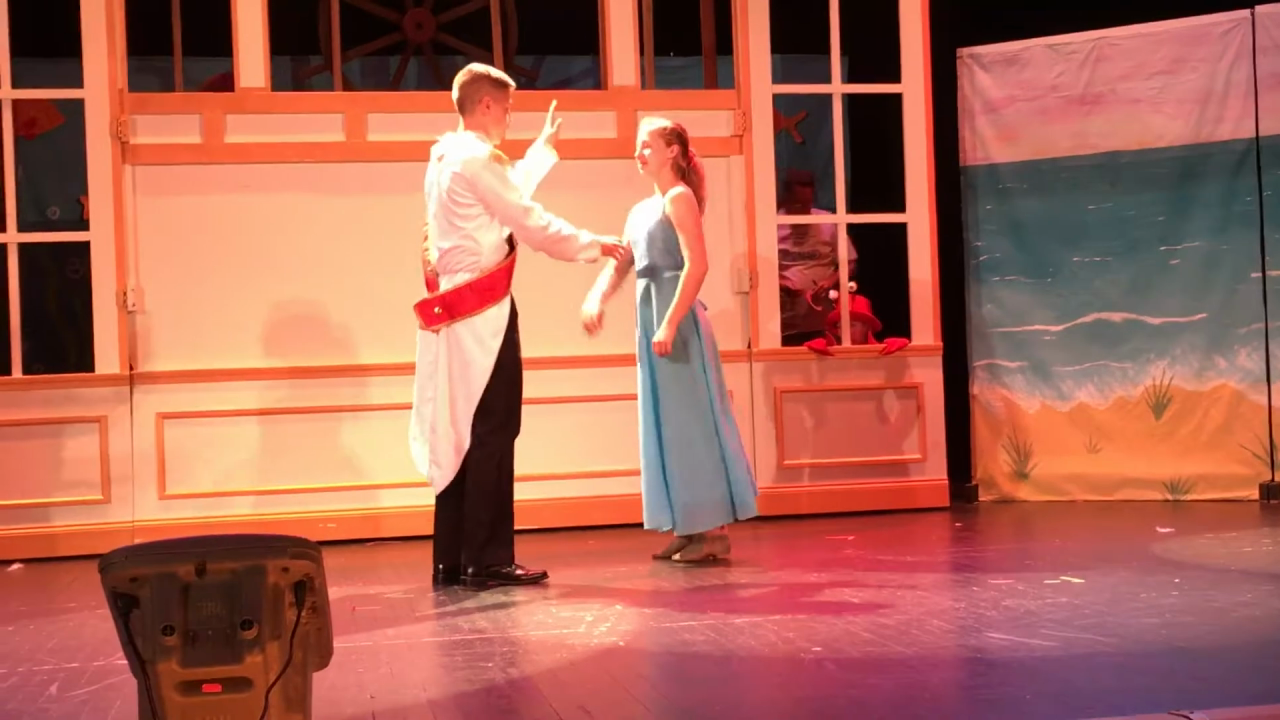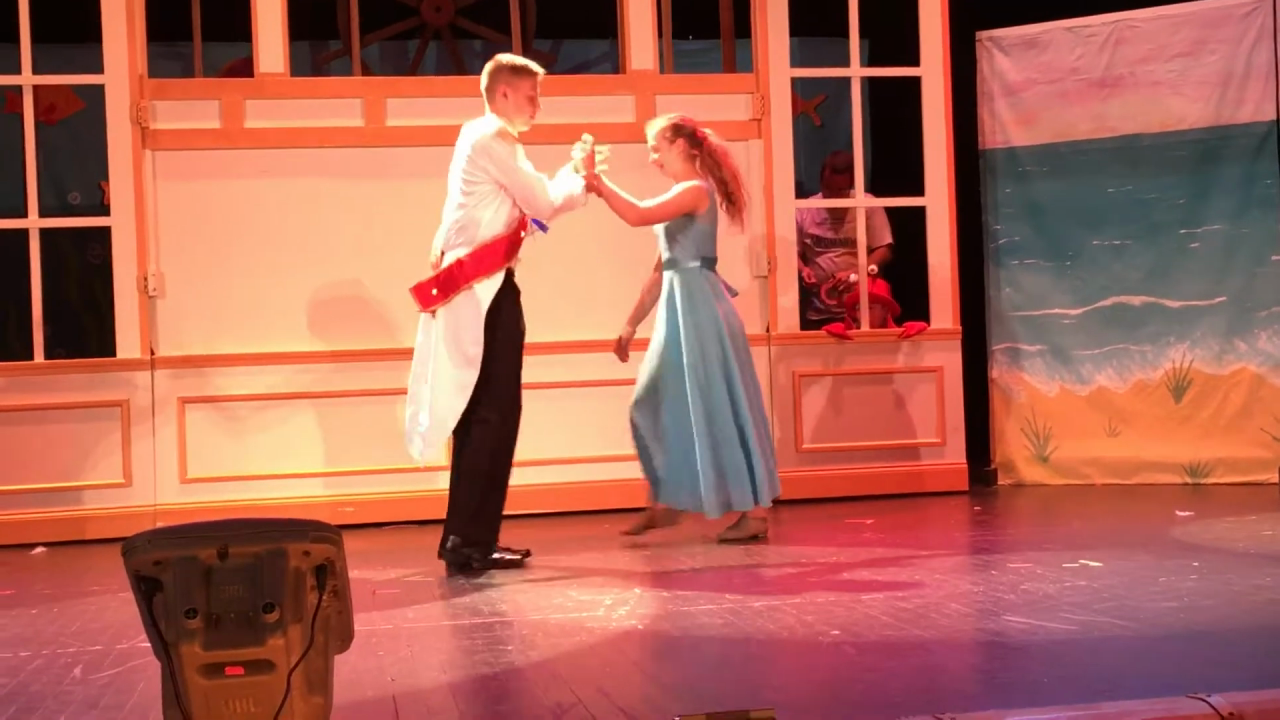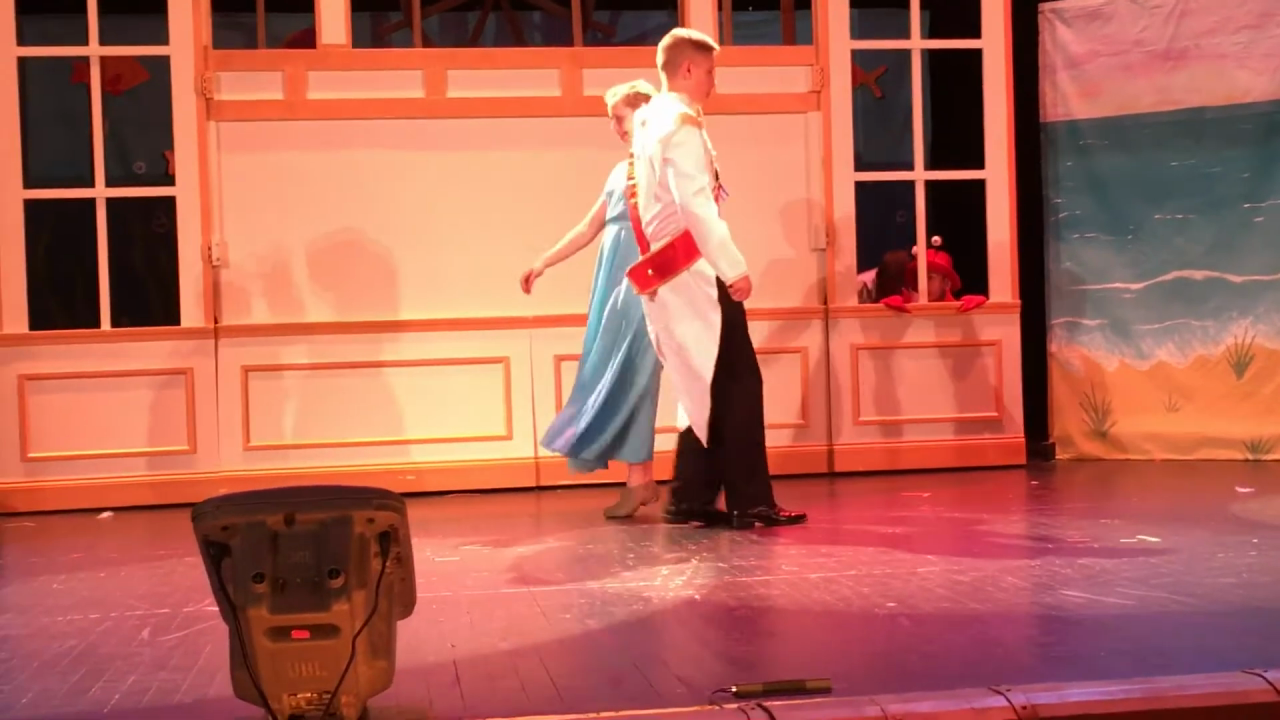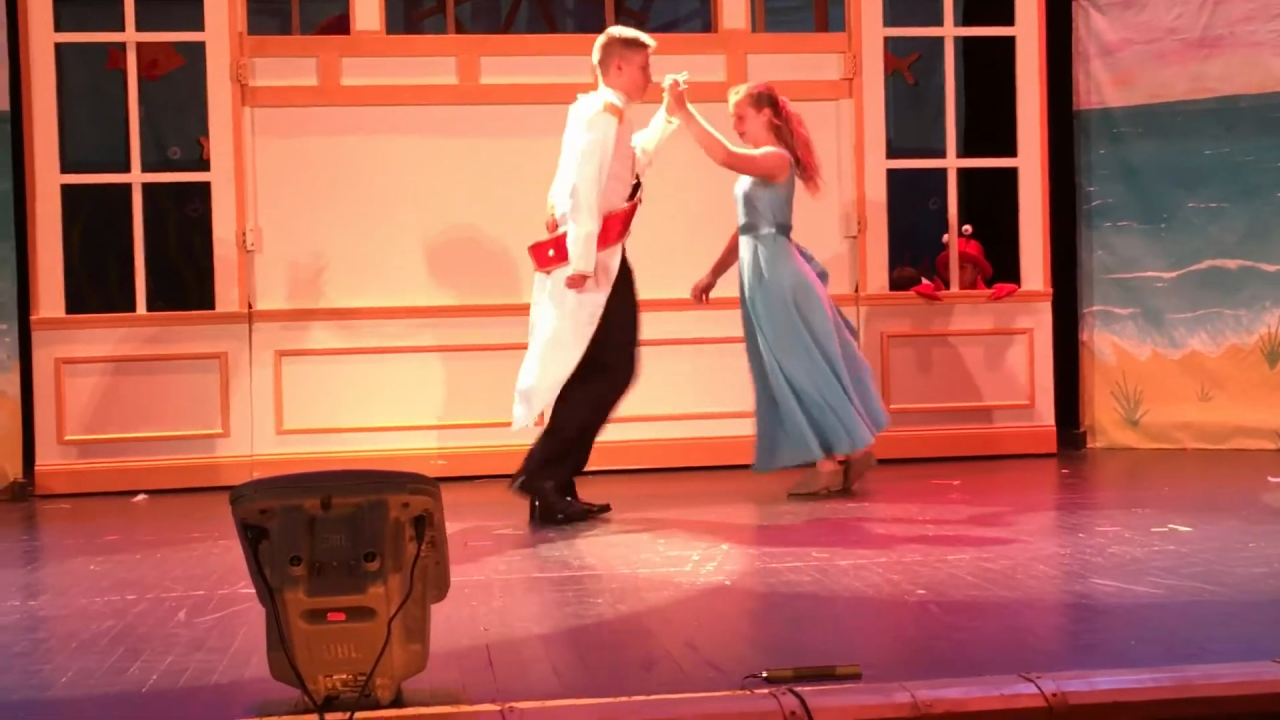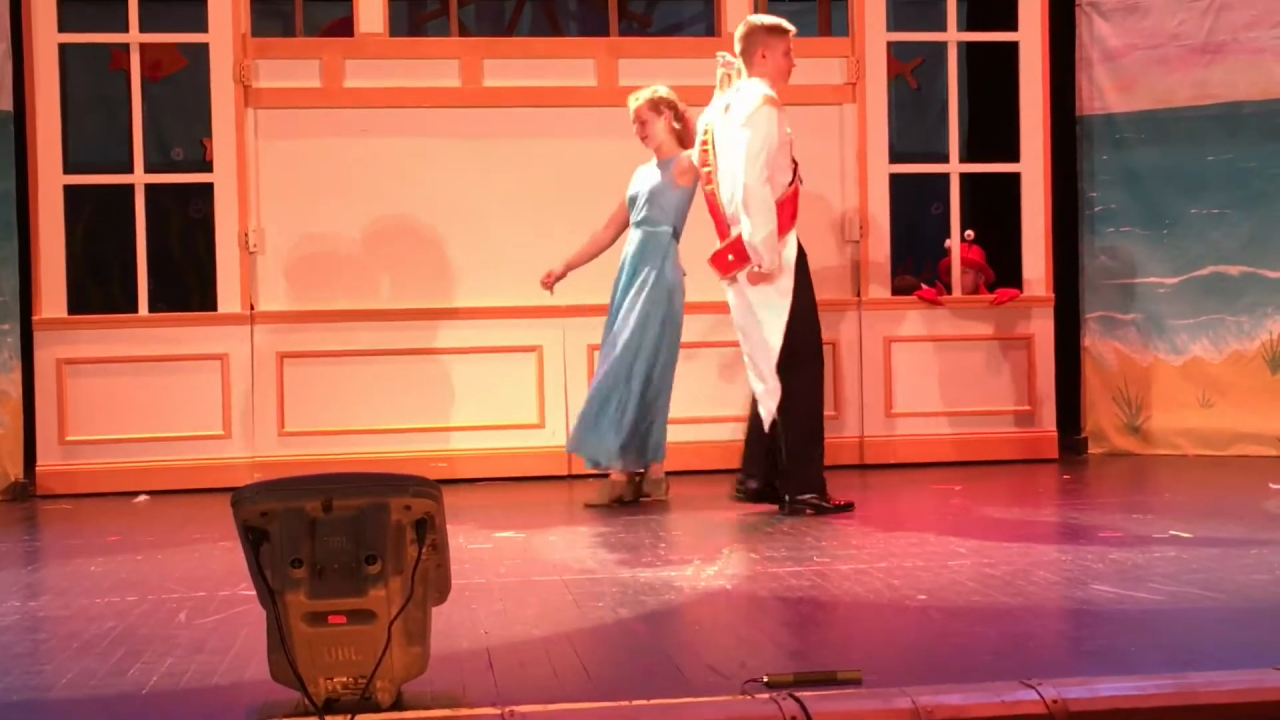
dt=1s
person 1, frame 1
left shoulder: (447, 156)
right shoulder: (479, 158)
left elbow: (508, 200)
right elbow: (533, 225)
left wrist: (545, 146)
right wrist: (593, 244)
left hip: (456, 306)
right hip: (482, 308)
left knee: (459, 431)
right knee: (493, 431)
left ankle: (453, 559)
right ankle: (486, 561)
person 1, frame 2
left shoulder: (481, 140)
right shoulder: (493, 137)
left elbow: (526, 205)
right elbow: (542, 203)
left wrist: (574, 173)
right wrist: (581, 179)
left hip: (469, 288)
right hip: (483, 286)
left knee: (478, 411)
right knee: (496, 411)
left ankle: (465, 538)
right ankle: (472, 540)
person 1, frame 3
left shoulder: (651, 119)
right shoulder: (681, 122)
right elbow: (696, 203)
right wrist: (733, 267)
left hip: (670, 268)
right hip: (691, 267)
left knee: (709, 383)
right knee: (737, 380)
left ankle: (692, 497)
right ankle: (750, 503)
person 1, frame 4
left shoulder: (597, 113)
right shoulder: (606, 111)
left elbow: (631, 163)
right elbow: (581, 185)
left wrist: (667, 115)
right wrist: (584, 258)
left hip: (590, 258)
right hip: (595, 259)
left knee: (581, 375)
right knee: (611, 371)
left ankle: (554, 486)
right ankle: (544, 475)
person 1, frame 5
left shoulder: (726, 105)
right shoulder: (762, 103)
right elbow: (754, 184)
right wrist: (766, 253)
left hip: (744, 251)
right hip: (770, 250)
left knee: (775, 365)
right knee: (800, 364)
left ankle: (760, 474)
right ankle: (801, 488)
person 2, frame 1
left shoulder: (679, 198)
right shoulder: (641, 209)
left elbow: (696, 265)
right elbow: (619, 266)
left wrist: (671, 324)
right wrist: (595, 299)
left hip: (677, 319)
right hip: (649, 317)
left knee: (688, 421)
right knee: (663, 424)
left ankle: (712, 529)
right ankle: (688, 526)
person 2, frame 2
left shoulder: (695, 190)
right shoulder: (678, 197)
left elbow: (638, 215)
right elbow: (661, 269)
left wrist: (596, 180)
right wrist: (631, 323)
left hip: (700, 305)
right hip: (676, 307)
left knee: (716, 405)
right knee: (652, 405)
left ankle: (753, 509)
right ankle: (669, 500)
person 2, frame 3
right shoulder: (619, 171)
right elbow: (588, 229)
right wrist: (542, 264)
right hip: (612, 272)
left knee: (628, 371)
right knee: (609, 372)
left ankle: (639, 477)
right ankle: (639, 476)
person 2, frame 4
left shoulder: (774, 159)
right shoulder: (755, 169)
left elbow: (724, 155)
right elbow: (746, 229)
left wrist: (684, 112)
right wrist: (712, 275)
left hip: (775, 272)
right hip: (762, 271)
left knee: (801, 363)
right knee: (787, 368)
left ankle: (832, 461)
right ankle: (847, 451)
person 2, frame 5
left shoulder: (687, 164)
right shoulder: (643, 173)
right elbow: (610, 230)
right wrist: (564, 268)
left hip: (658, 273)
right hip: (631, 271)
left knee: (629, 369)
right knee: (628, 370)
left ankle: (622, 474)
right ankle: (649, 473)
